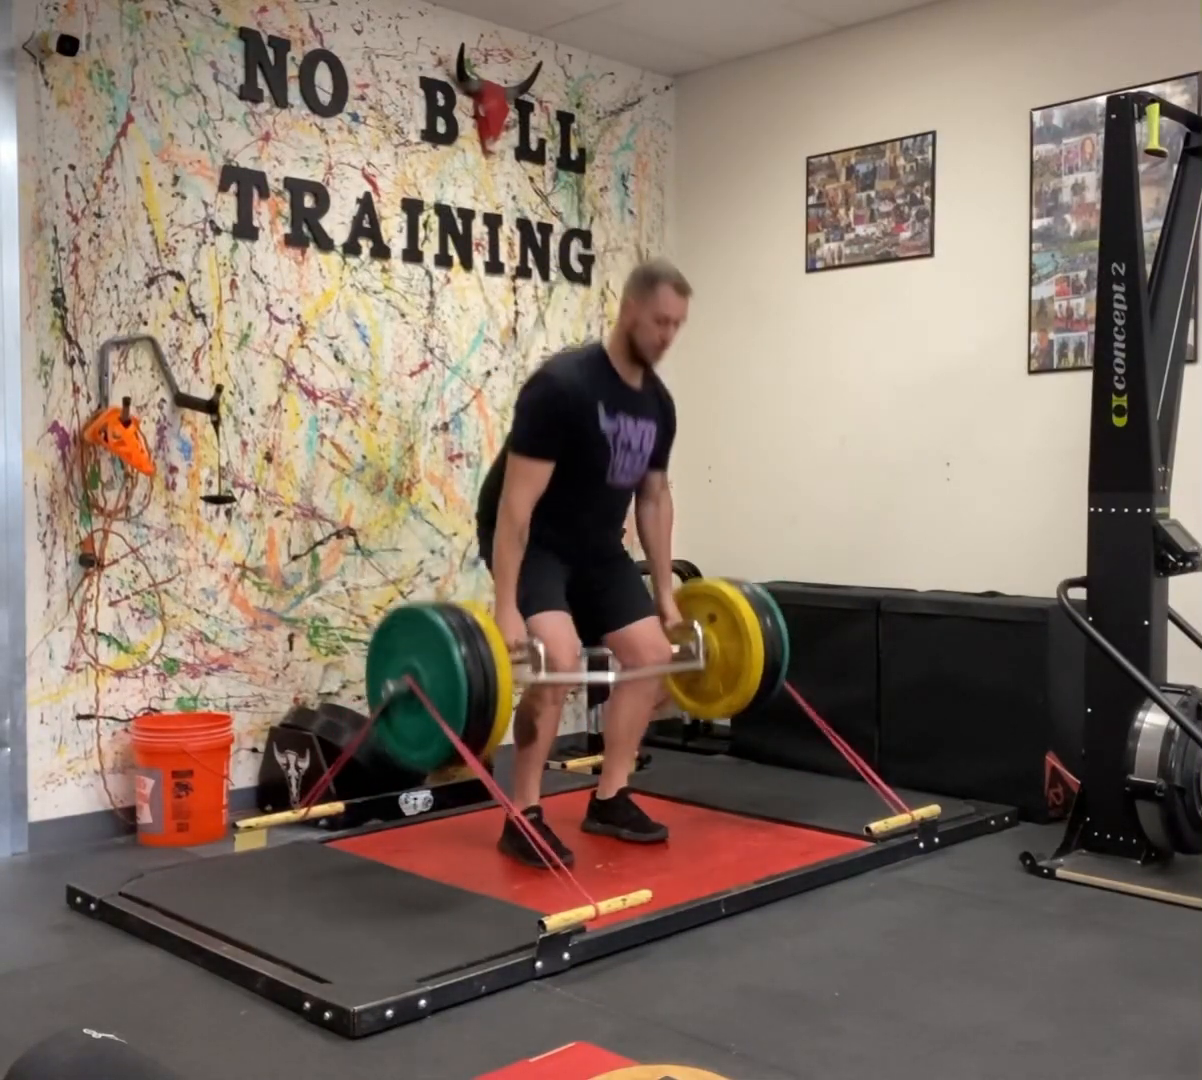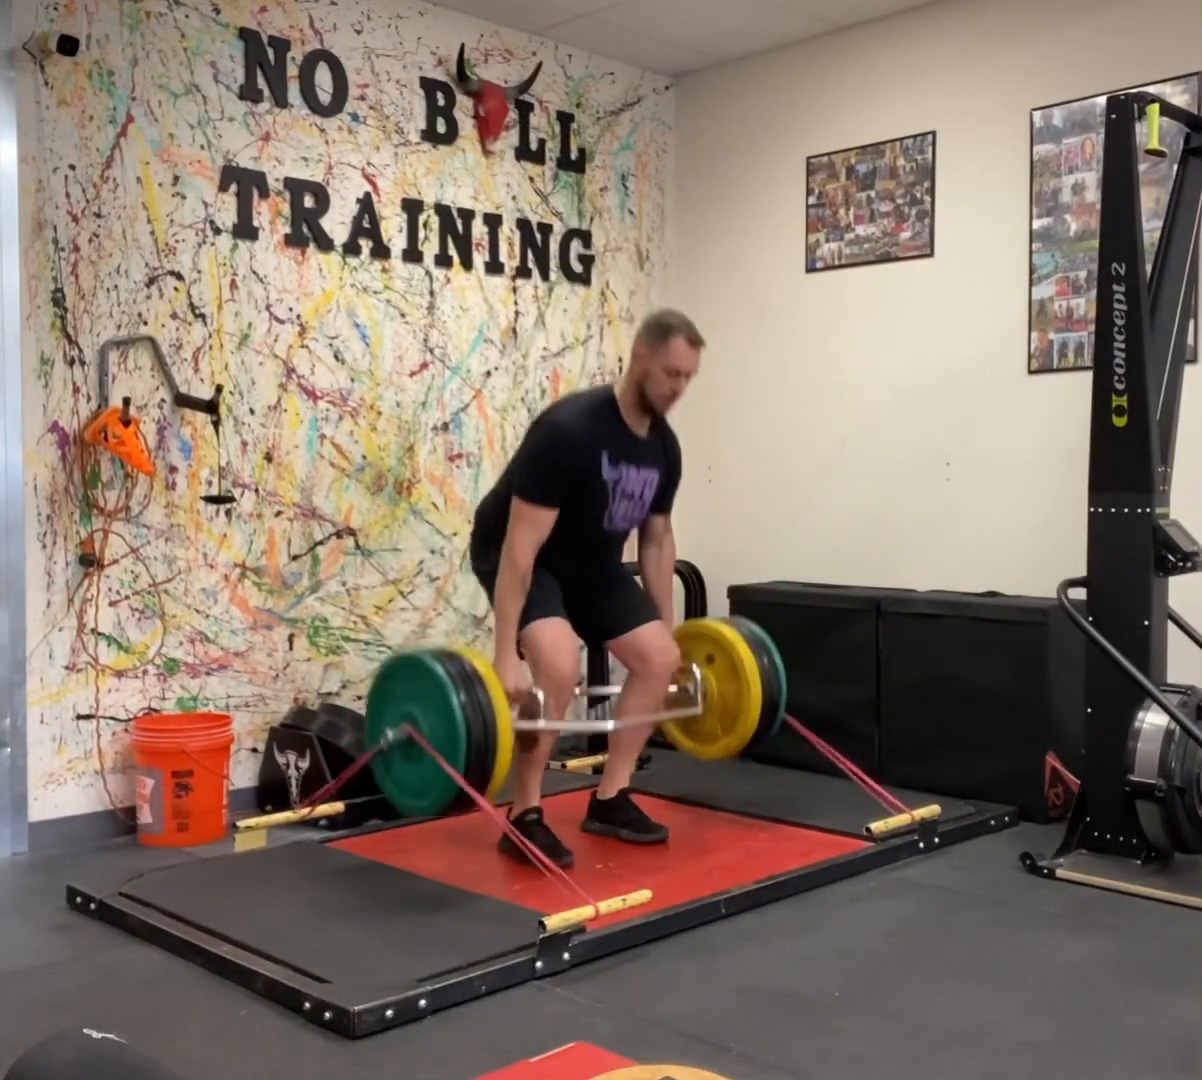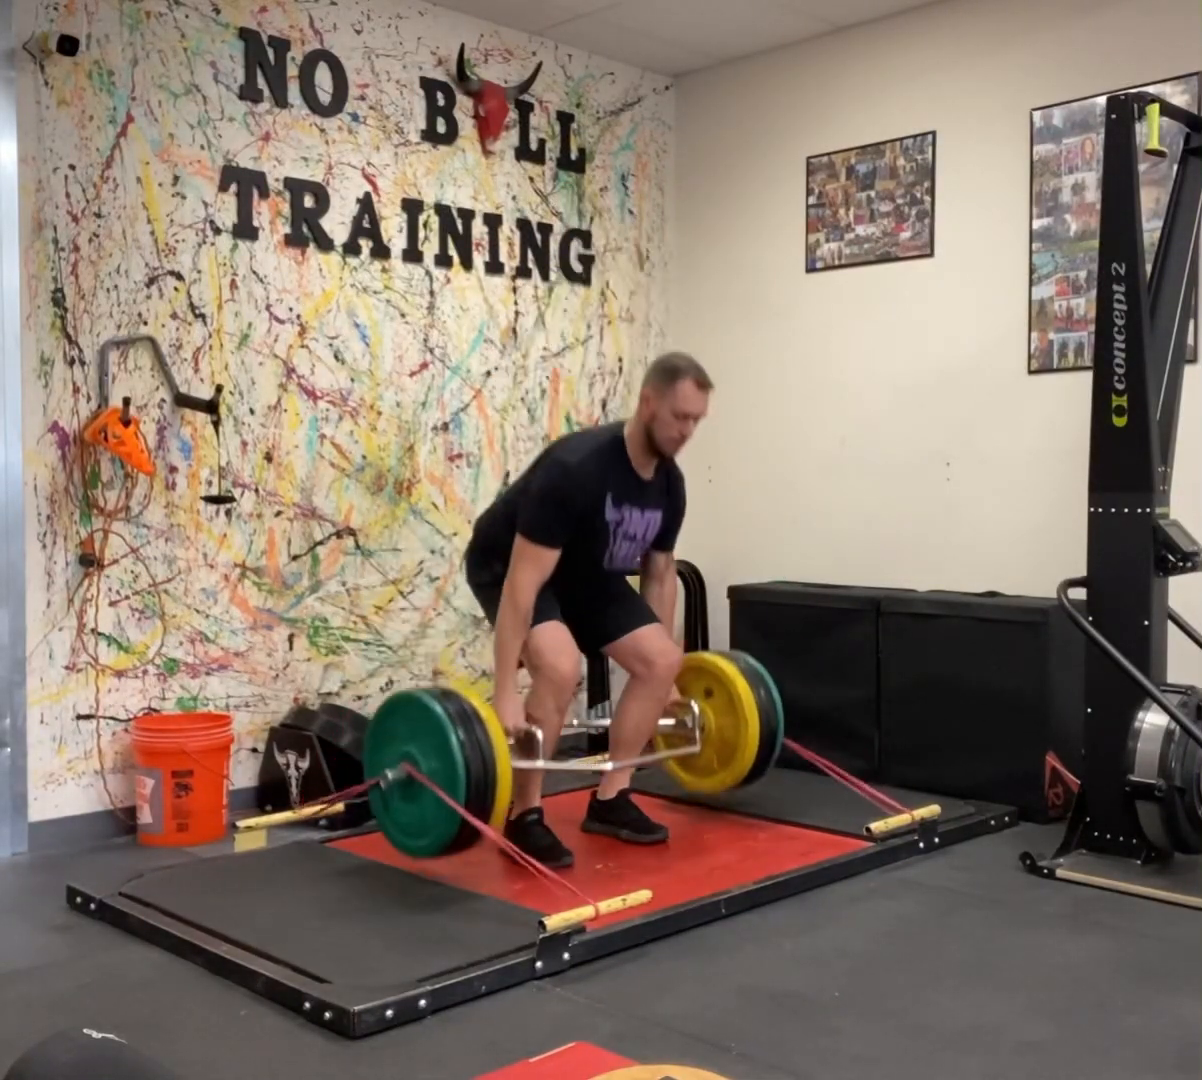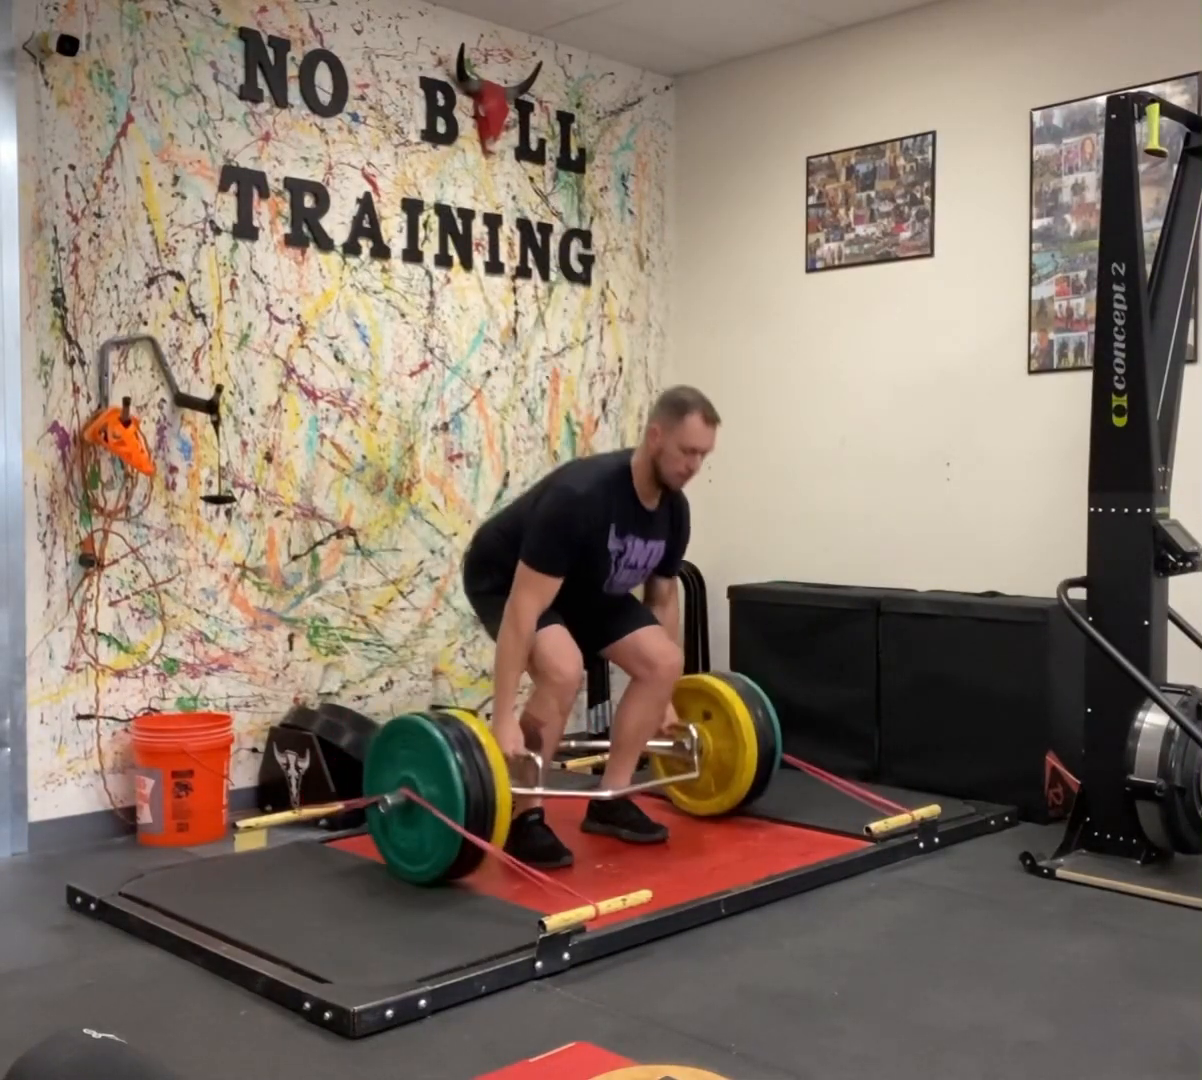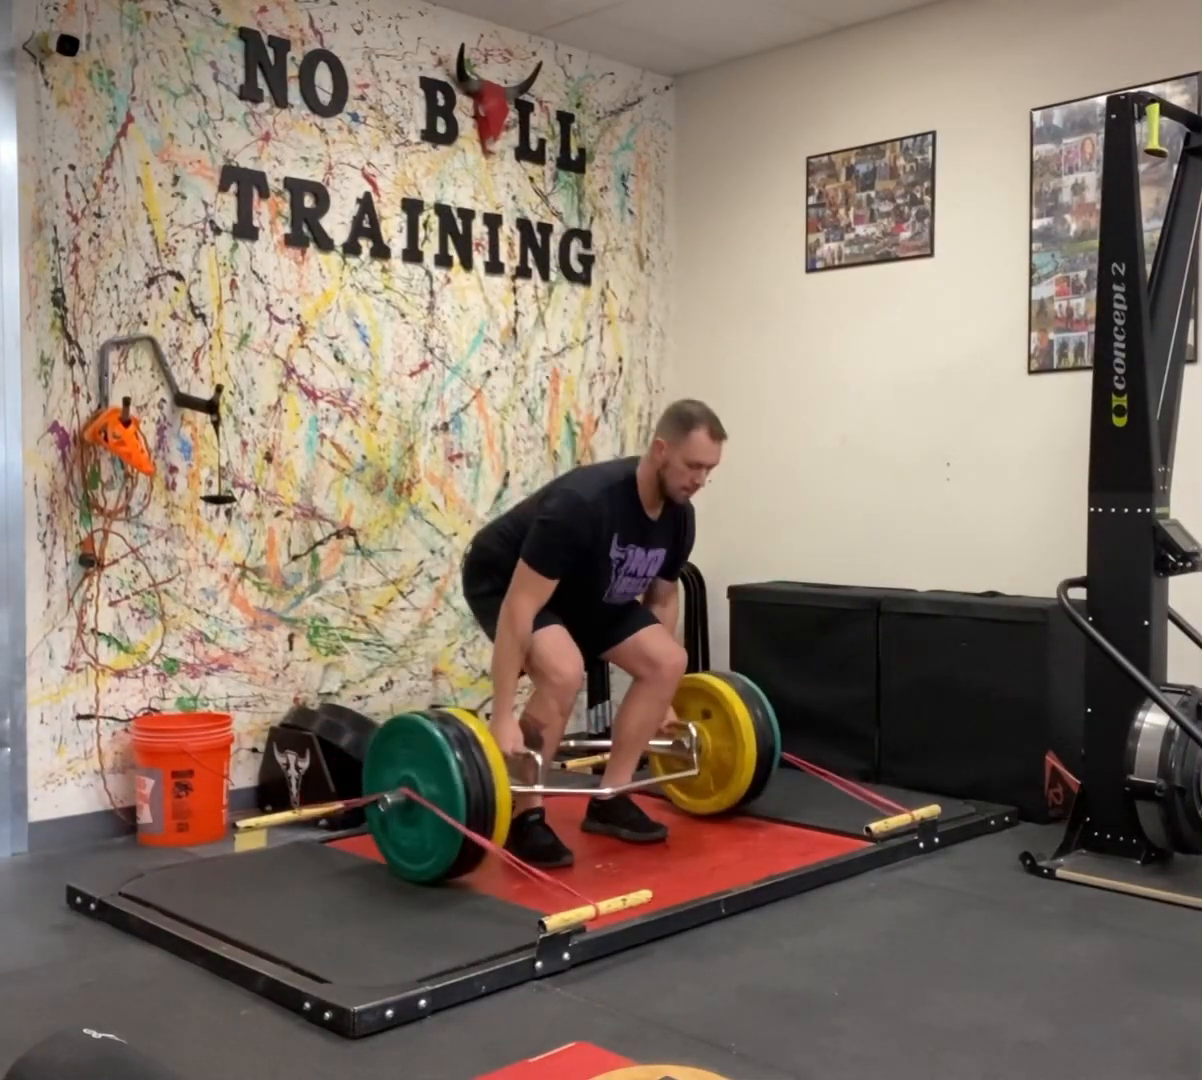
dt=0.1s
person 1, frame 1
left shoulder: (658, 402)
right shoulder: (564, 385)
left elbow: (655, 499)
right elbow: (518, 500)
left wrist: (666, 594)
right wrist: (507, 611)
left hip: (596, 546)
right hip: (532, 541)
left knee: (650, 655)
right knee: (559, 660)
left ankle: (609, 799)
right ankle: (523, 814)
person 1, frame 2
left shoulder: (663, 446)
right shoulder: (568, 431)
left elbow: (657, 540)
right elbow: (521, 545)
left wrist: (668, 632)
right wrist: (506, 657)
left hip: (593, 562)
right hip: (514, 558)
left knee: (656, 661)
right knee: (559, 667)
left ankle: (609, 799)
right ankle: (524, 817)
person 1, frame 3
left shoulder: (669, 484)
right shoulder: (575, 469)
left elbow: (659, 574)
right elbow: (523, 581)
left wrist: (667, 661)
right wrist: (505, 695)
left hip: (589, 577)
right hip: (506, 567)
left knee: (662, 662)
right knee: (561, 668)
left ankle: (609, 800)
right ankle: (523, 816)
person 1, frame 4
left shoulder: (673, 512)
right shoulder: (580, 498)
left elbow: (662, 597)
right elbow: (525, 608)
left wrist: (667, 707)
right wrist: (505, 720)
right hip: (502, 577)
left knee: (664, 665)
right knee: (564, 671)
left ankle: (609, 800)
right ankle: (524, 818)
person 1, frame 5
left shoulder: (678, 518)
right shoulder: (583, 505)
left elbow: (664, 598)
right elbow: (519, 609)
left wrist: (666, 704)
right wrist: (502, 718)
right hip: (502, 581)
left knee: (667, 663)
right knee: (564, 672)
left ankle: (609, 800)
right ankle: (524, 818)
